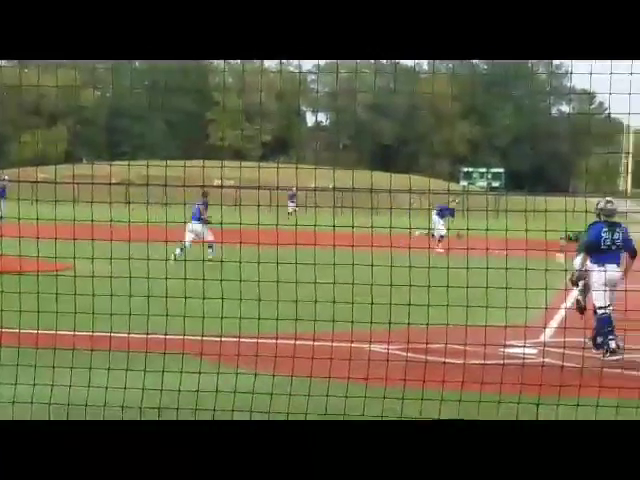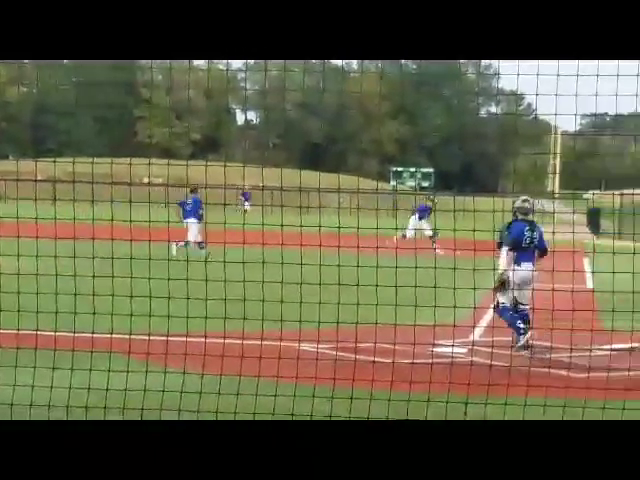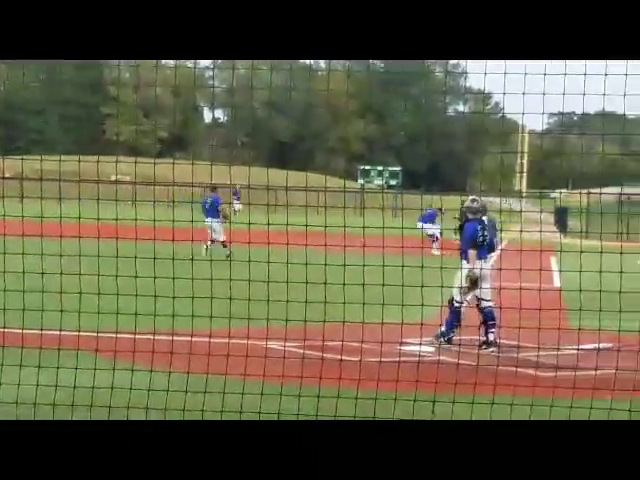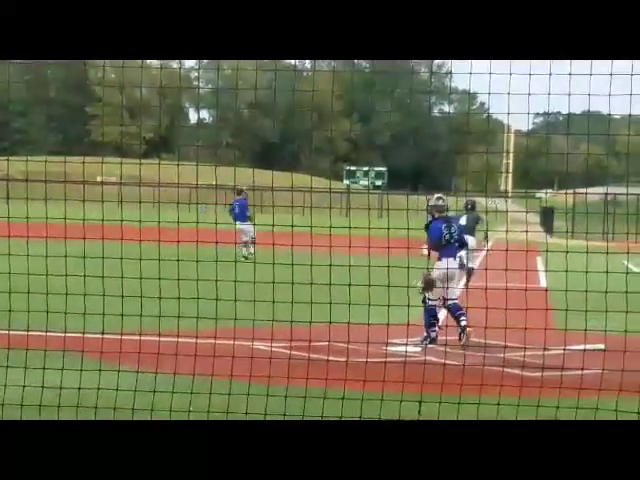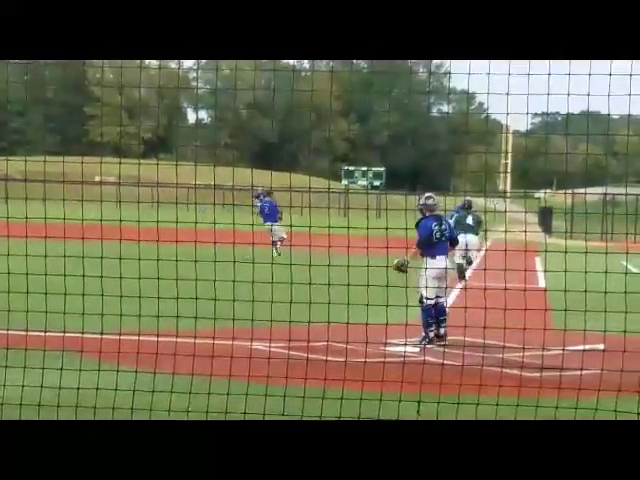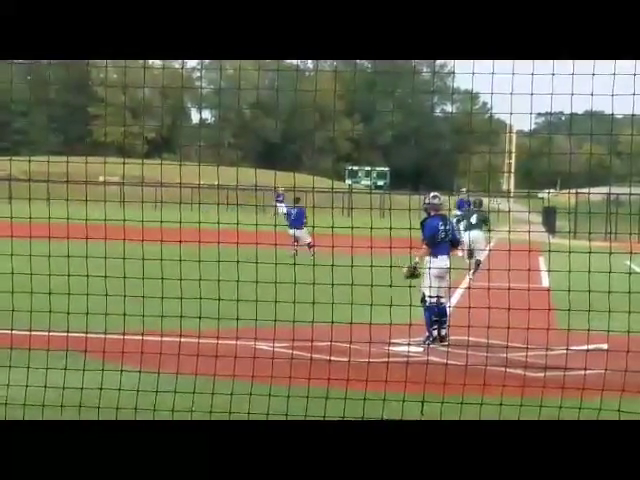
dt=0.3s
person 1, frame 1
left shoulder: (596, 228)
right shoulder: (622, 229)
left elbow: (586, 252)
right elbow: (632, 253)
left wrist: (578, 270)
right wrist: (625, 272)
left hip: (598, 272)
right hip: (615, 272)
left knee: (601, 310)
right knee: (605, 307)
left ankle: (612, 347)
right ankle: (600, 341)
person 1, frame 2
left shoulder: (516, 226)
right shoulder: (536, 228)
left elbow: (511, 250)
right elbow: (543, 252)
left wrist: (504, 271)
left hip: (515, 269)
right hip: (529, 270)
left knee: (503, 306)
right knee: (523, 307)
left ankle: (522, 332)
right ankle: (523, 341)
person 1, frame 3
left shoulder: (469, 225)
right shoulder: (485, 225)
left elbow: (472, 248)
right elbow: (490, 247)
left wrist: (472, 270)
left hip: (471, 267)
right hip: (484, 266)
left knee: (456, 302)
right knee: (485, 304)
left ankle: (447, 335)
right ankle: (490, 339)
person 1, frame 4
left shoulder: (435, 225)
right shoulder: (454, 223)
left elbow: (435, 249)
right elbow: (462, 244)
left wrist: (430, 273)
left hip: (440, 265)
right hip: (454, 264)
left knee: (430, 301)
right knee: (451, 301)
left ankle: (431, 336)
right ankle: (463, 325)
person 1, frame 5
left shoulder: (426, 223)
right shoulder: (444, 221)
left elbow: (421, 246)
right elbow: (454, 242)
left wrist: (407, 259)
left hip: (431, 263)
right hip: (444, 262)
left knee: (427, 301)
right knee: (440, 300)
left ankle: (430, 337)
right ankle: (441, 334)
person 1, frame 6
left shoulder: (430, 222)
right shoulder: (448, 221)
left elbow: (427, 245)
right elbow: (455, 244)
left wrist: (417, 261)
left hip: (433, 262)
right hip: (446, 261)
left knee: (429, 300)
right knee: (441, 300)
left ankle: (432, 336)
right ankle: (442, 335)
